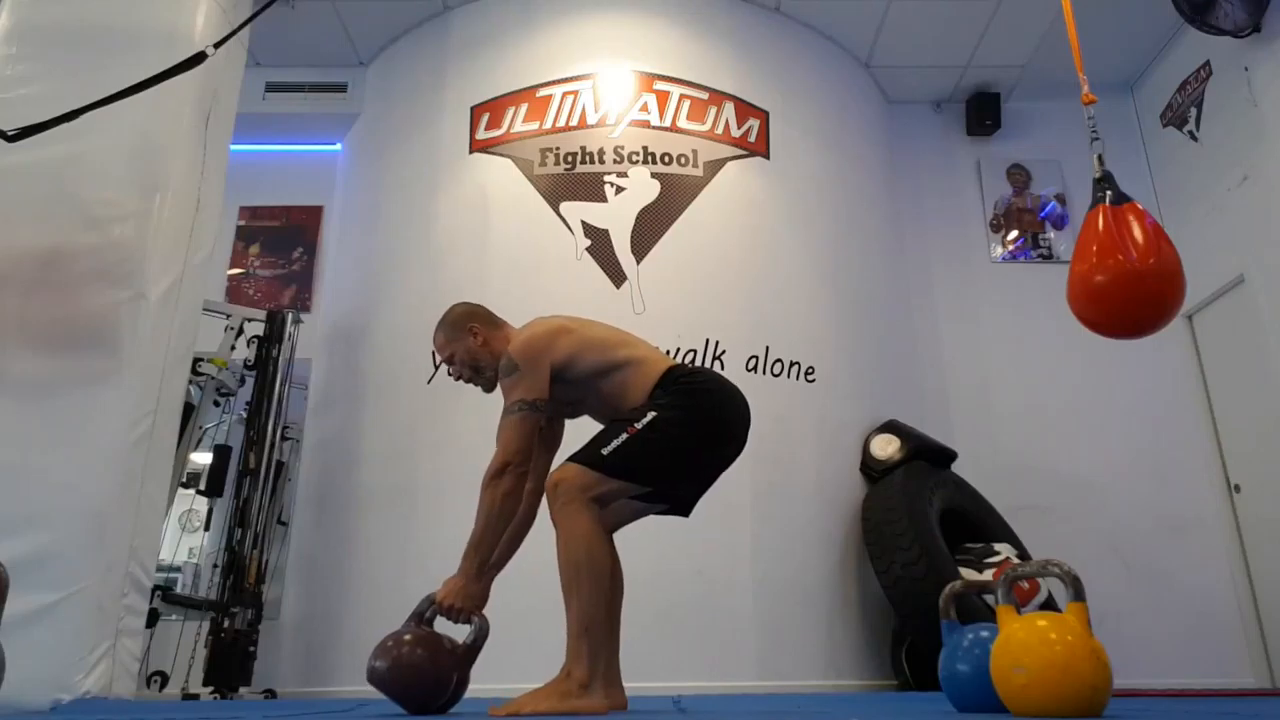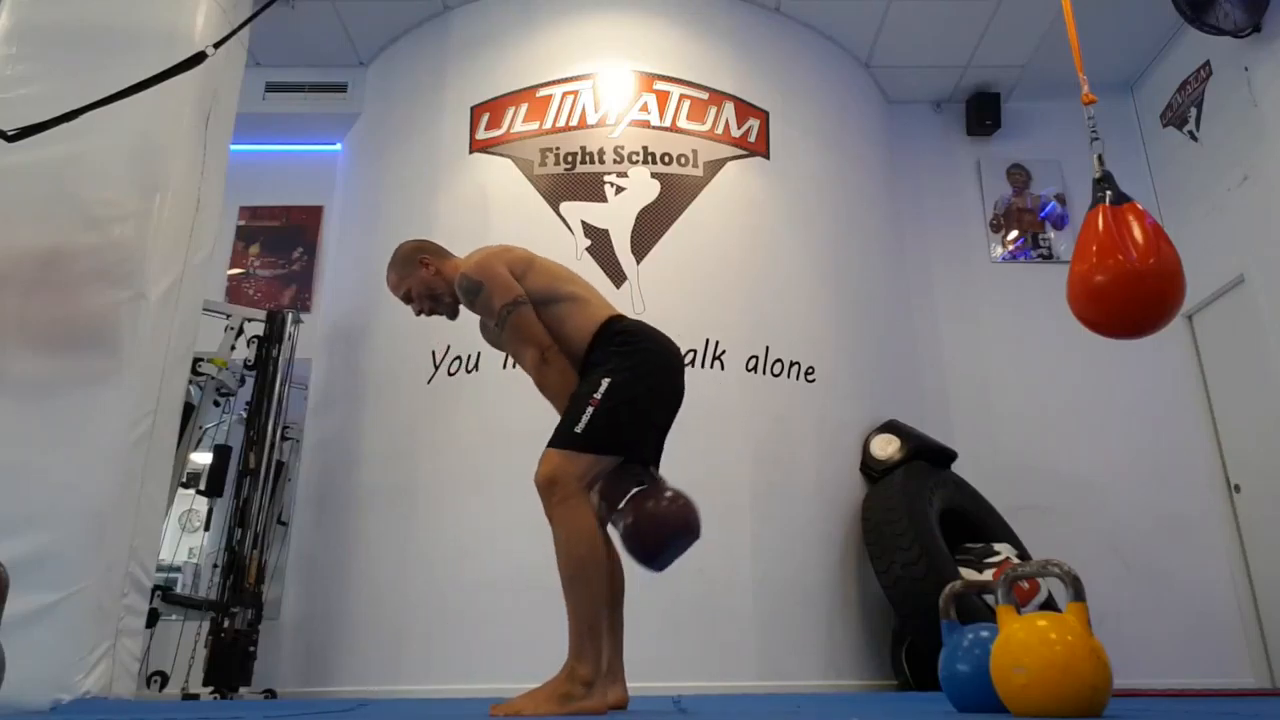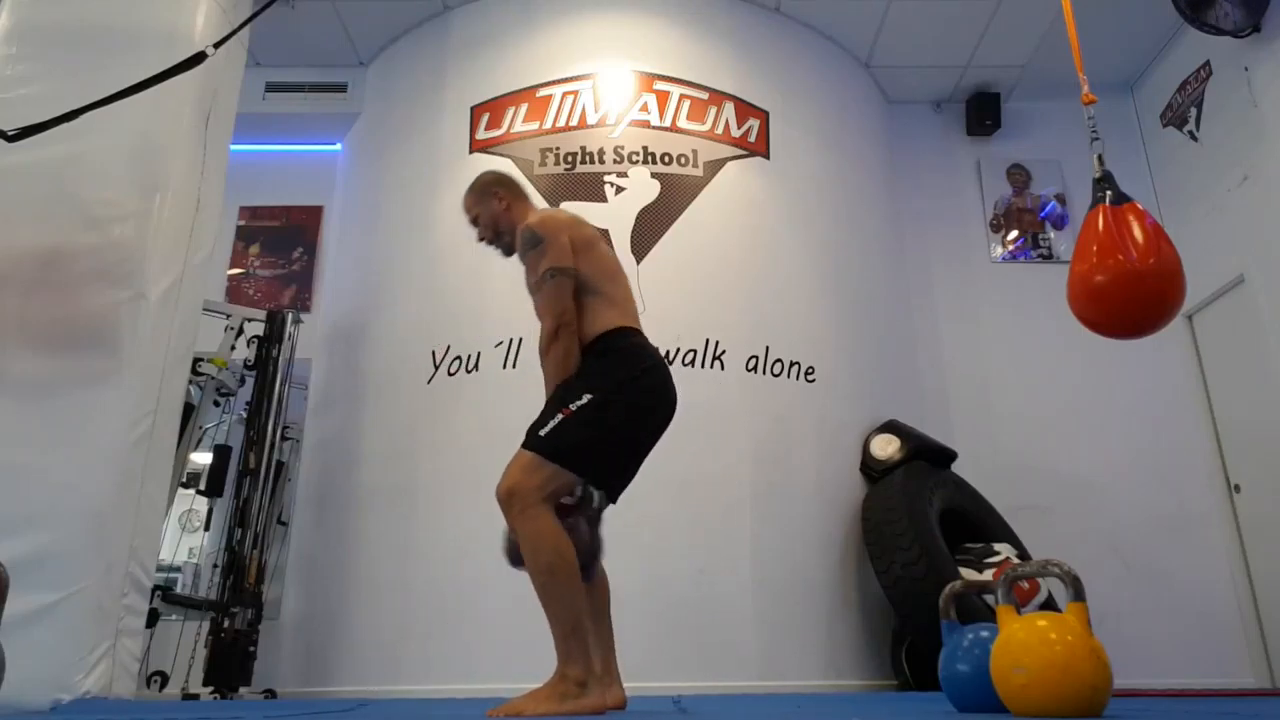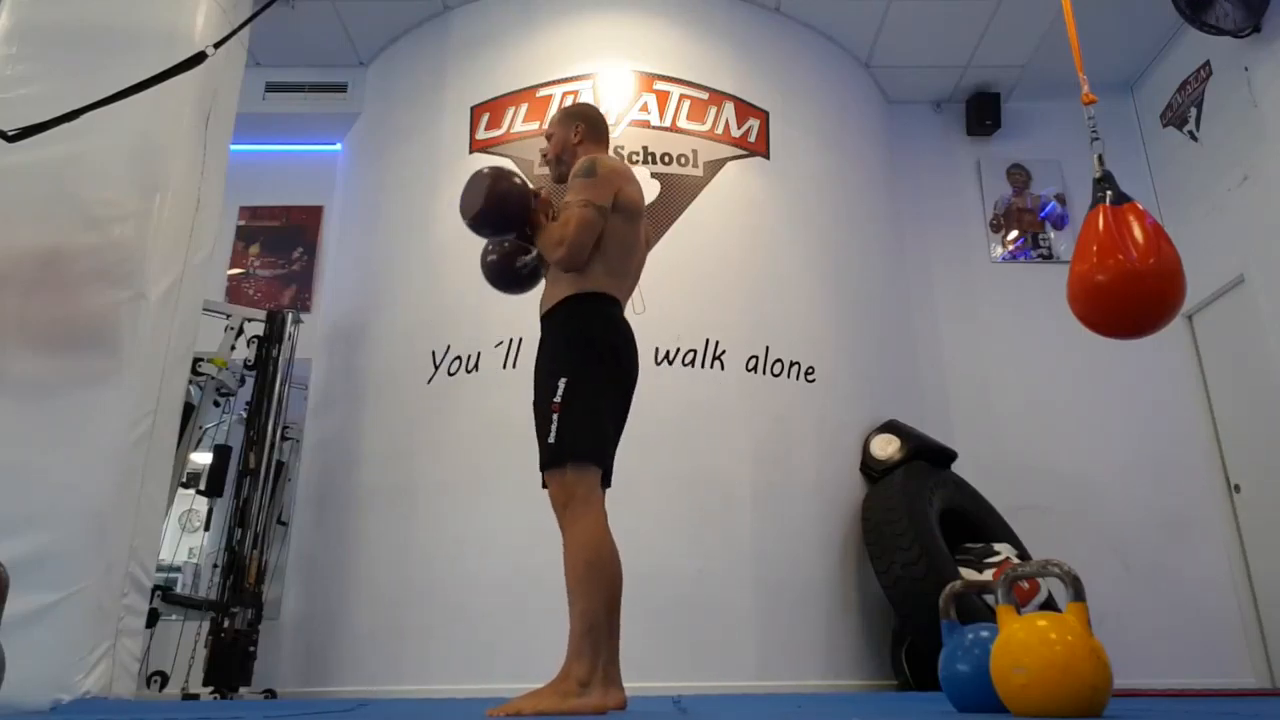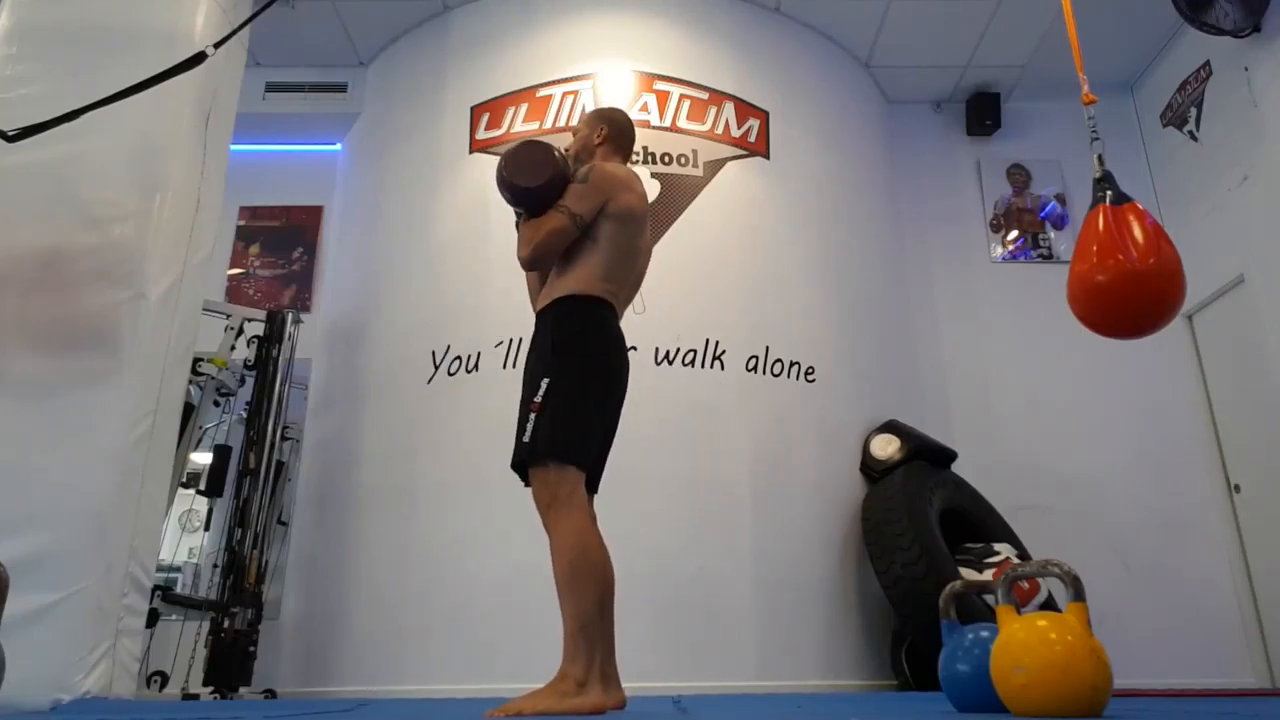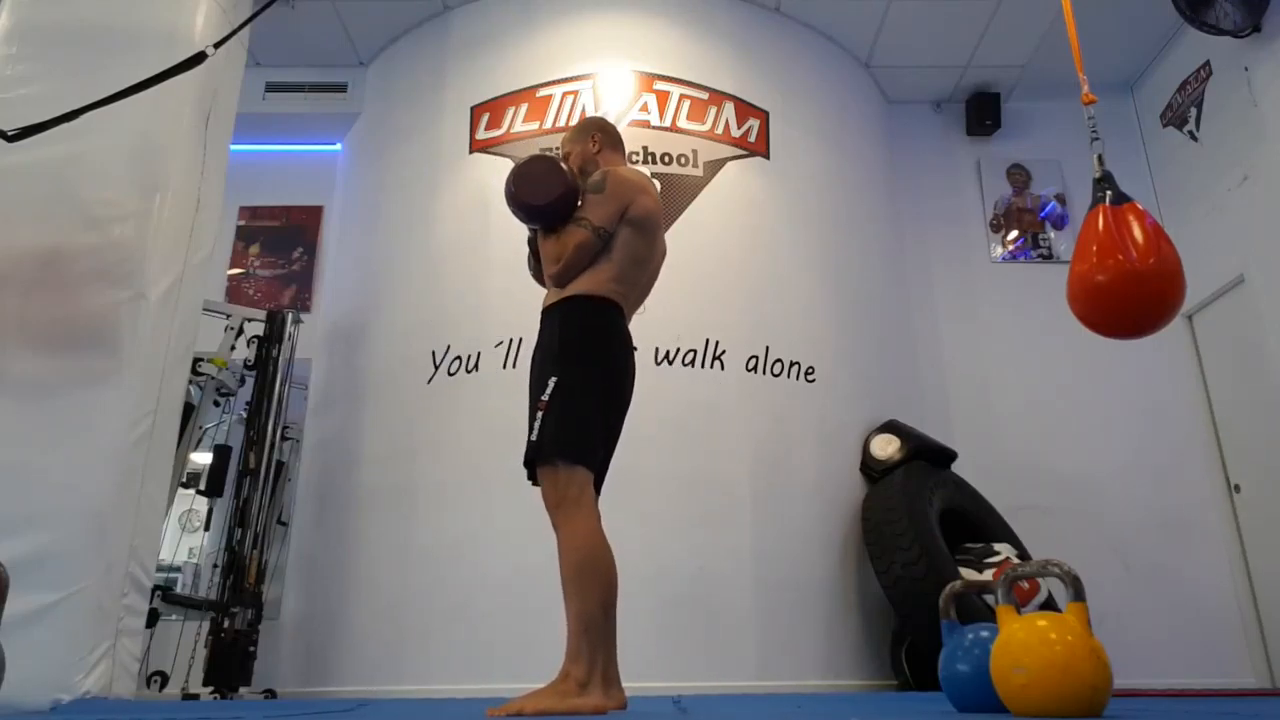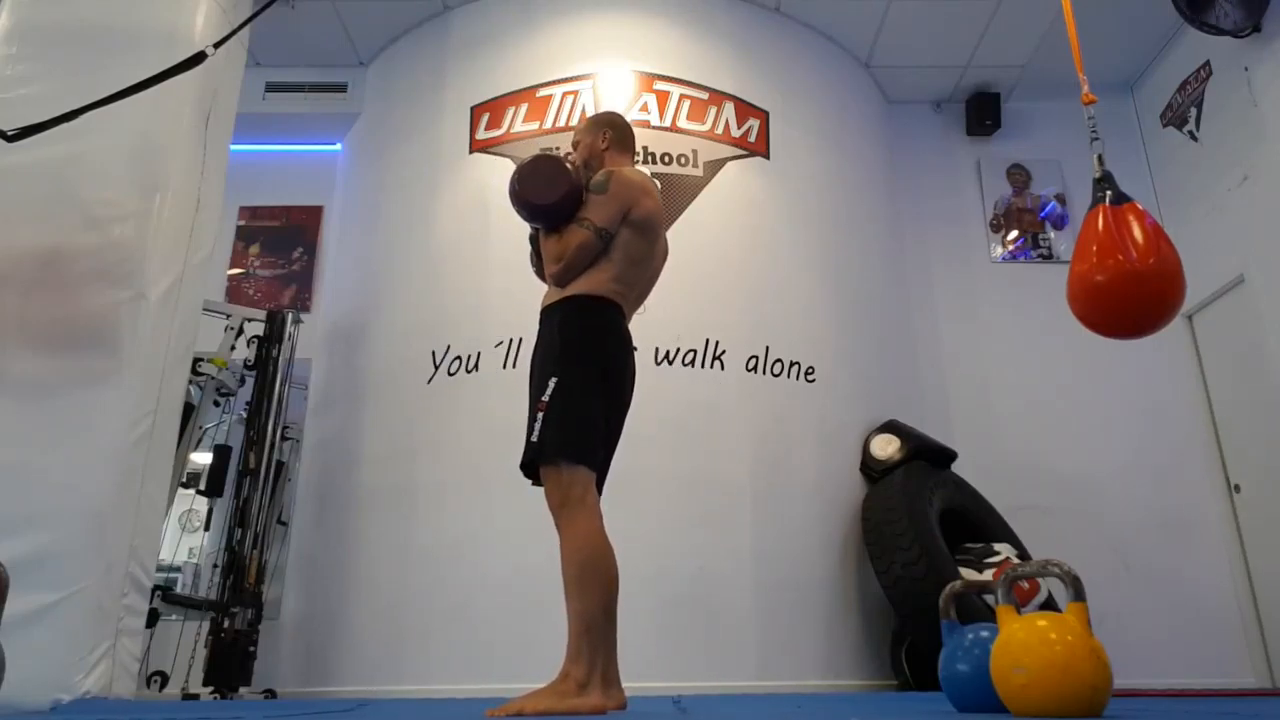
dt=0.5s
person 1, frame 1
left shoulder: (523, 351)
right shoulder: (544, 368)
left elbow: (508, 472)
right elbow: (531, 483)
left wrist: (468, 575)
right wrist: (486, 574)
left hip: (698, 404)
right hip: (709, 411)
left knee: (572, 491)
right knee: (586, 519)
left ankle: (583, 683)
right ankle: (604, 683)
person 1, frame 2
left shoulder: (474, 271)
right shoulder: (492, 318)
left elbow: (542, 357)
left wrist: (573, 460)
right wrist: (607, 461)
left hip: (633, 358)
right hip: (645, 364)
left knee: (559, 481)
right knee: (581, 513)
left ankle: (583, 680)
right ankle: (607, 678)
person 1, frame 3
left shoulder: (542, 230)
right shoulder: (572, 241)
left elbow: (559, 334)
left wrist: (549, 424)
right wrist: (558, 428)
left hip: (620, 375)
right hip: (641, 381)
left knee: (520, 490)
right knee: (554, 519)
person 1, frame 4
left shoulder: (597, 168)
right shoulder: (617, 198)
left elbow: (566, 250)
left wrist: (540, 218)
right wrist: (549, 250)
left hip: (581, 336)
right hip: (600, 339)
left knee: (574, 499)
right knee: (581, 504)
person 1, frame 5
left shoulder: (601, 176)
right shoulder: (627, 211)
left elbow: (531, 252)
right wrist: (543, 210)
left hip: (573, 337)
right hip: (593, 343)
left knee: (559, 497)
right knee: (571, 505)
person 1, frame 6
left shoulder: (615, 181)
right shoulder: (645, 218)
left elbow: (558, 267)
right wrist: (557, 225)
left hip: (578, 333)
right hip: (602, 342)
left knee: (567, 498)
right knee: (576, 505)
person 1, frame 7
left shoulder: (617, 182)
right shoulder: (649, 219)
left elbow: (559, 265)
right wrist: (561, 219)
left hip: (577, 332)
right hip: (604, 341)
left knee: (570, 500)
right knee: (577, 505)
